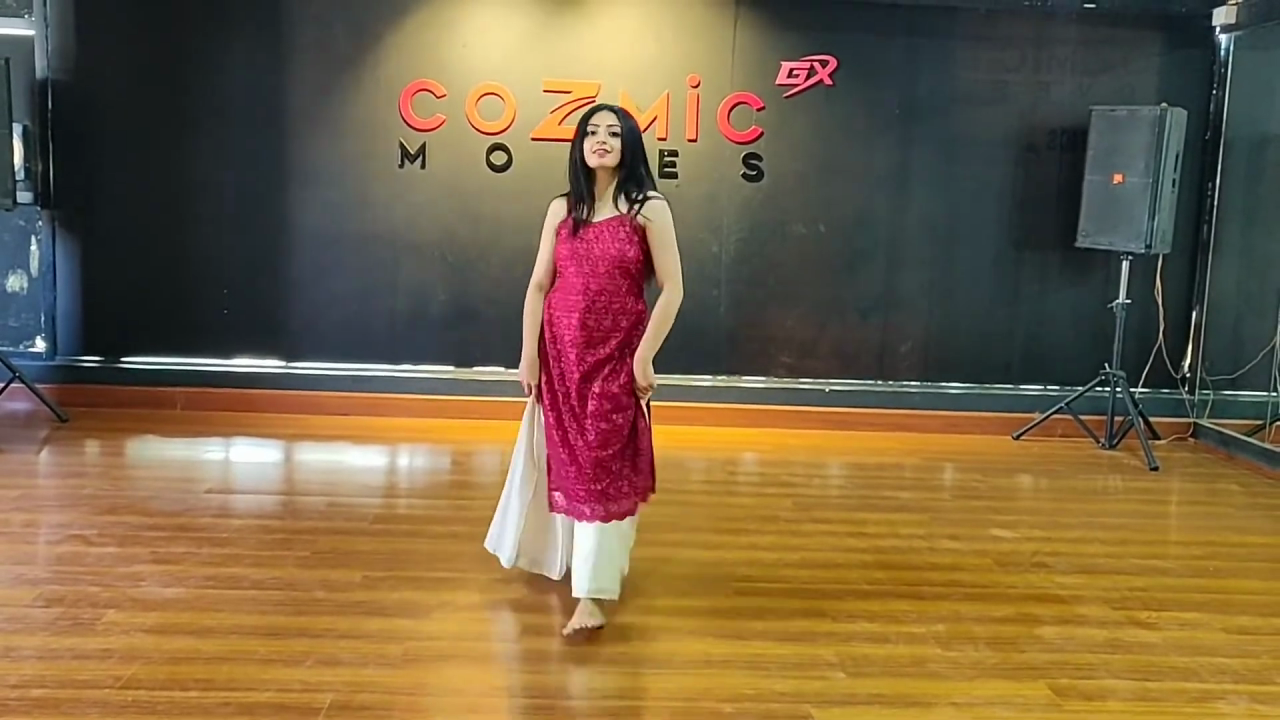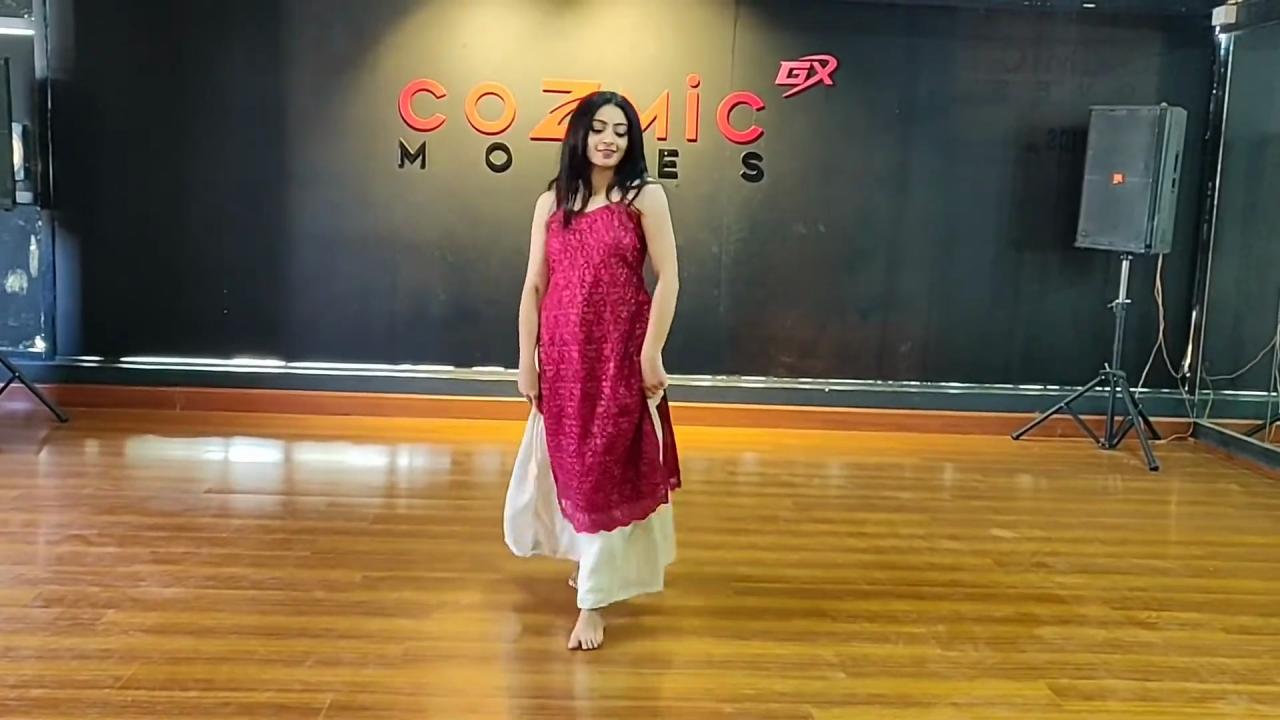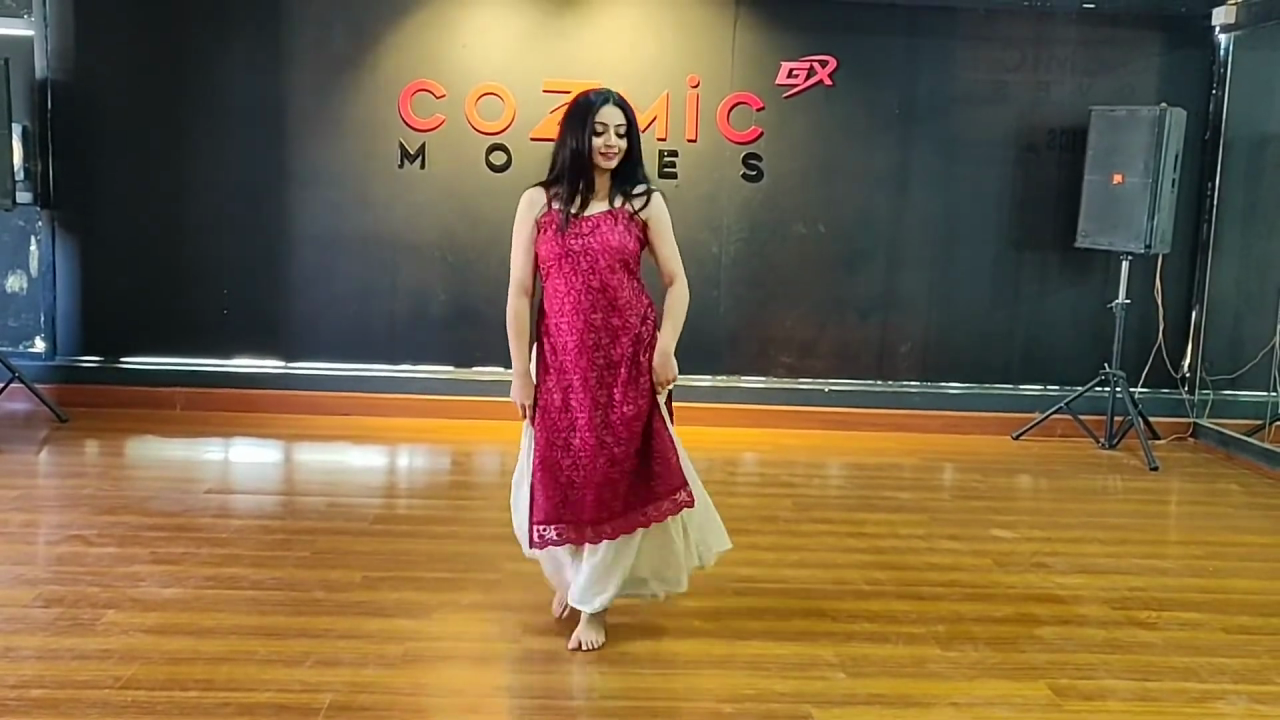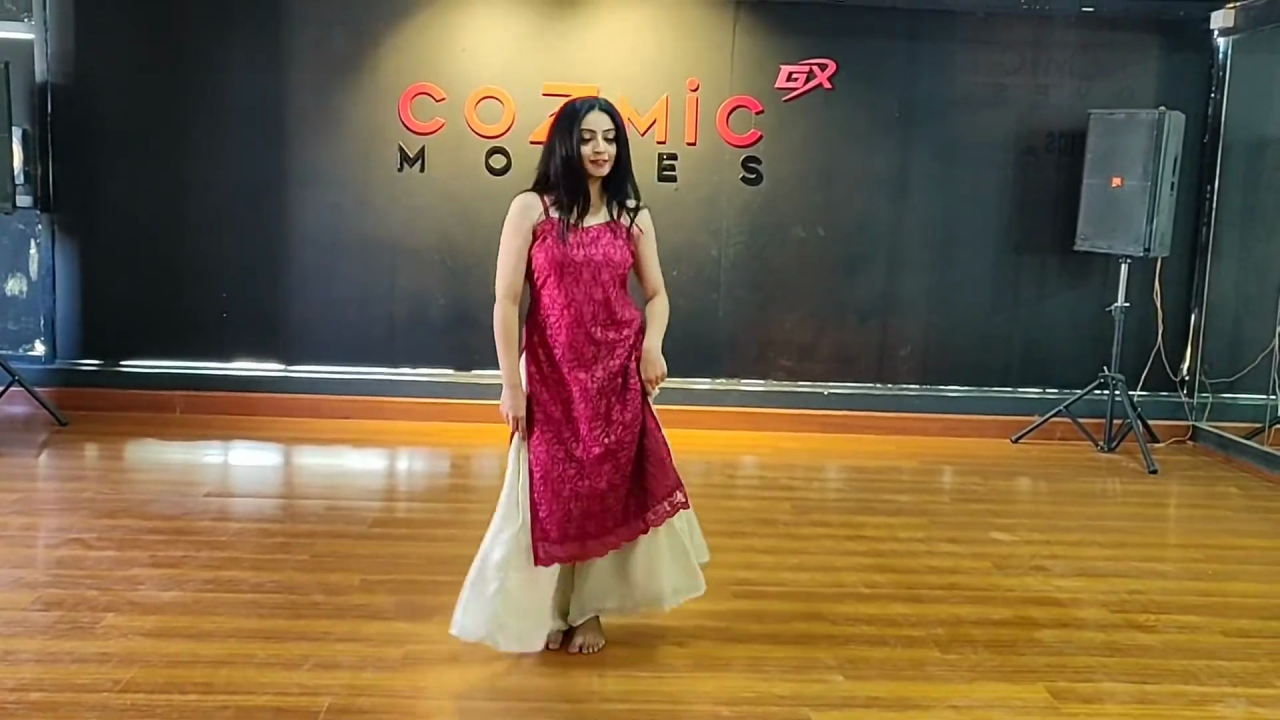
dt=0.3s
person 1, frame 1
left shoulder: (649, 208)
right shoulder: (561, 210)
left elbow: (672, 289)
right elbow: (539, 286)
left wrist: (645, 356)
right wrist: (529, 353)
left hip: (616, 358)
right hip: (561, 357)
left knee: (607, 468)
right knee: (567, 463)
left ankle: (591, 591)
right ankle: (584, 563)
person 1, frame 2
left shoulder: (644, 196)
right shoulder: (551, 202)
left elbow: (668, 279)
right elbow: (534, 286)
left wrist: (651, 354)
right wrist: (527, 359)
left hip: (620, 353)
right hip: (562, 355)
left knee: (610, 473)
right knee: (567, 463)
left ankle: (593, 601)
right ankle: (590, 551)
person 1, frame 3
left shoulder: (644, 203)
right shoulder: (538, 203)
left elbow: (676, 283)
right elbow: (520, 292)
left wrist: (666, 348)
right wrist: (521, 371)
left hip: (628, 362)
right hip: (561, 363)
left knee: (616, 481)
right knee: (556, 480)
left ankle: (593, 605)
right ankle: (572, 574)
person 1, frame 4
left shoulder: (633, 215)
right shoulder: (530, 209)
left elbow: (656, 294)
right elbow: (505, 300)
left wrist: (652, 345)
right wrist: (512, 383)
left hip: (617, 375)
right hip: (552, 373)
left knee: (608, 493)
right knee: (549, 495)
left ankle: (587, 611)
right ankle: (535, 615)
